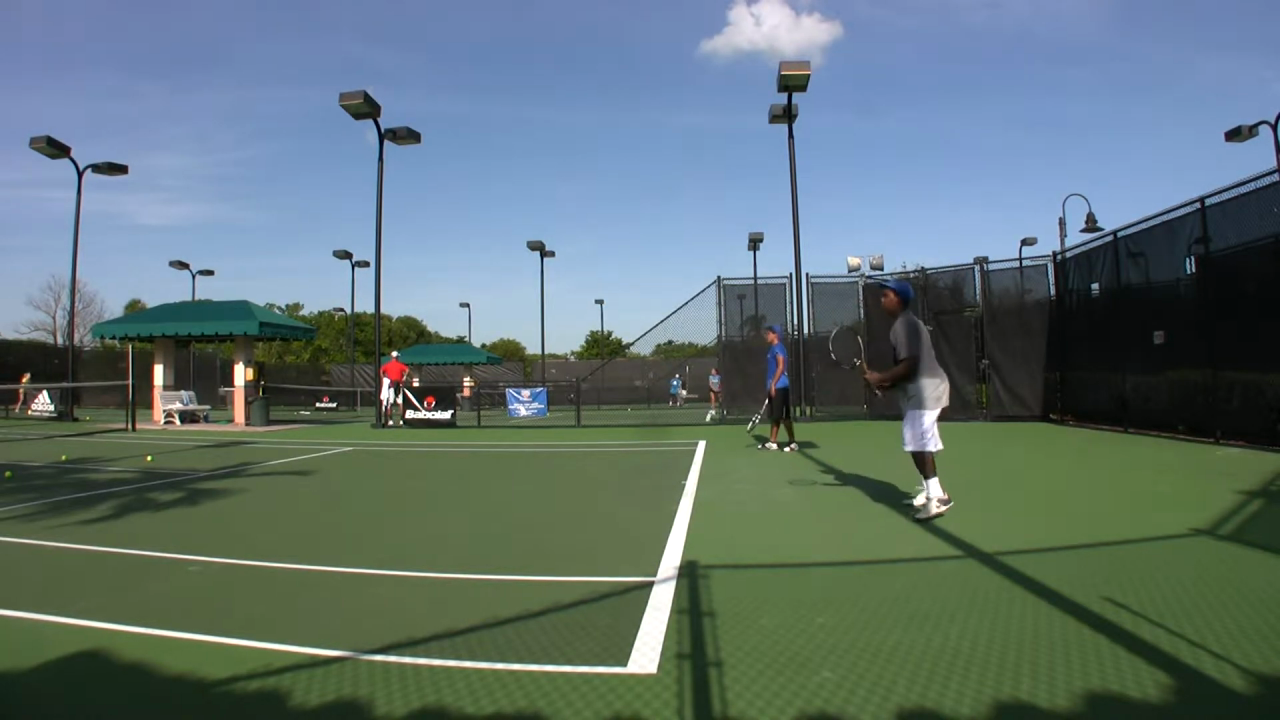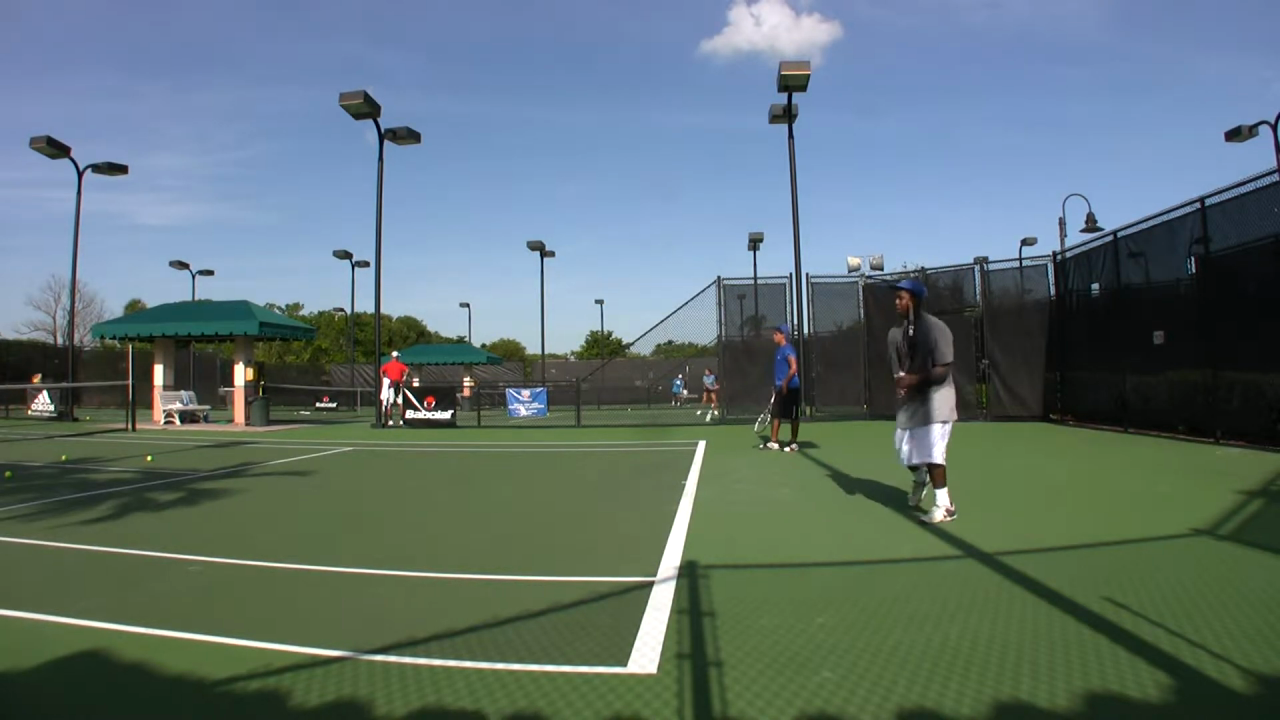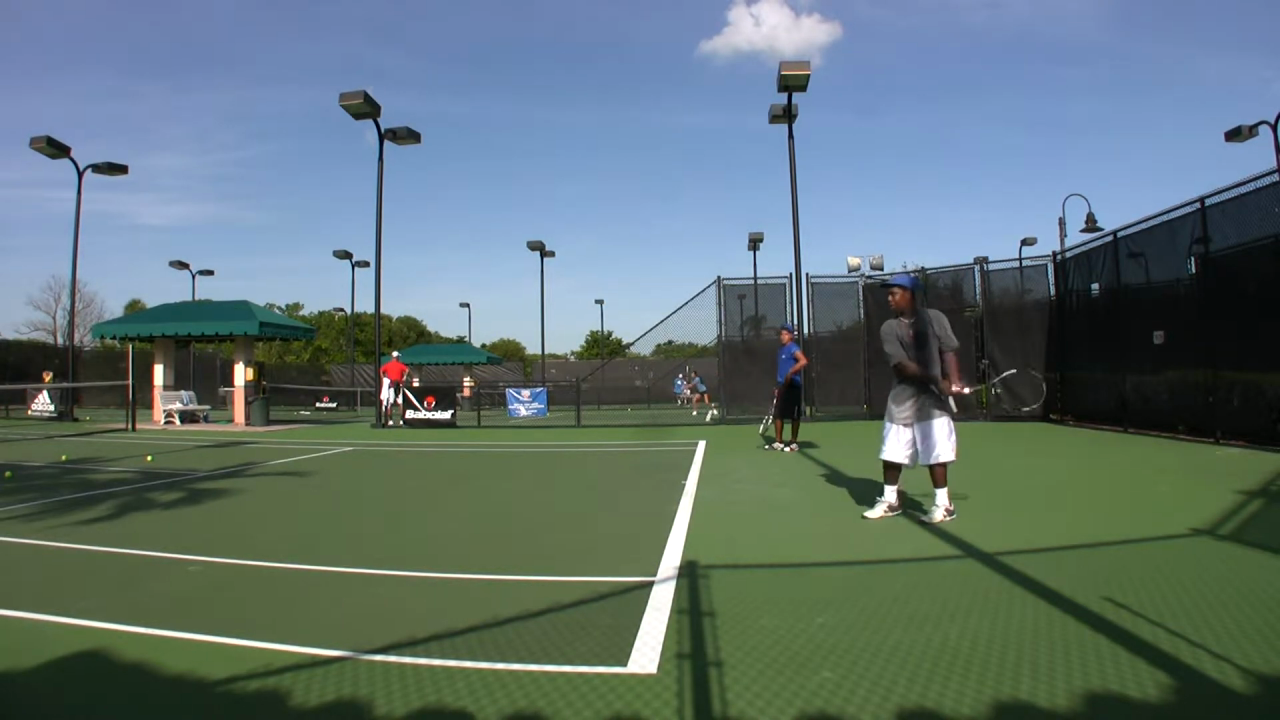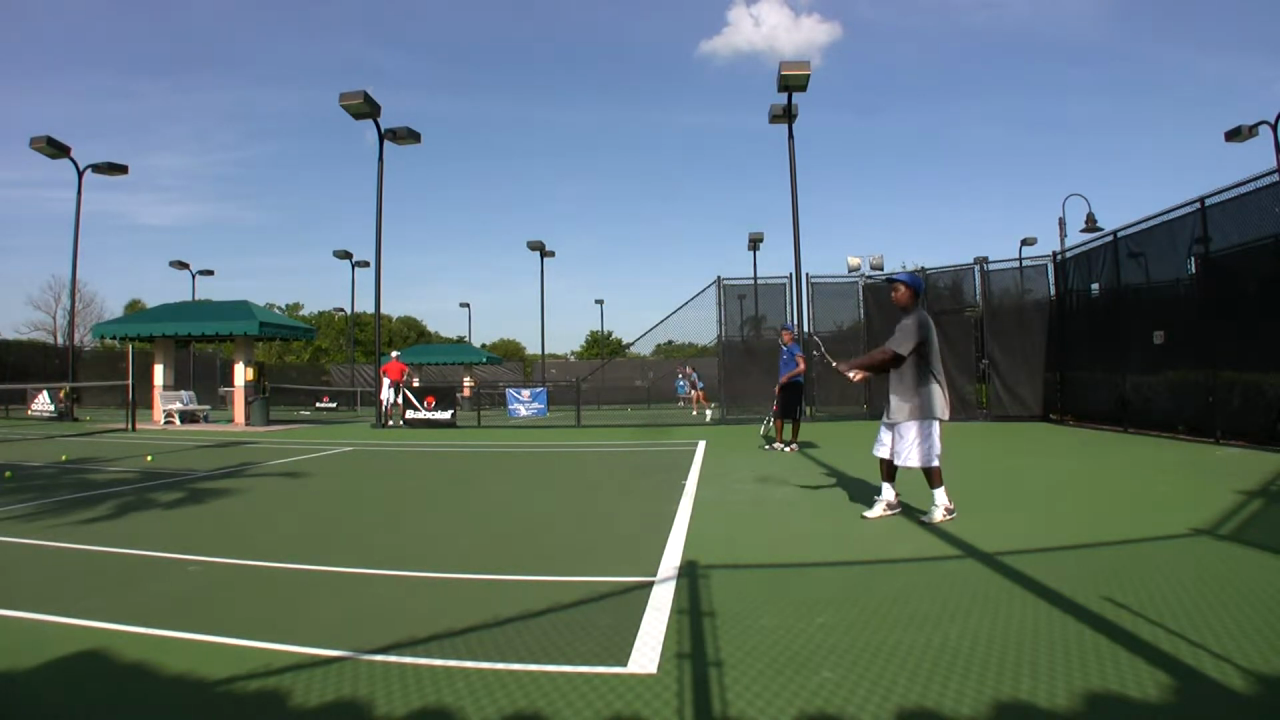
dt=0.4s
person 1, frame 1
left shoulder: (906, 325)
right shoulder: (903, 324)
left elbow: (909, 365)
left wrist: (881, 378)
right wrist: (889, 382)
left hip: (926, 388)
right hip: (918, 389)
left knee: (918, 442)
right knee: (915, 444)
left ankle: (938, 497)
right ankle: (928, 490)
person 1, frame 2
left shoulder: (936, 328)
right shoulder: (896, 333)
left elbow: (944, 369)
right elbow: (896, 368)
left wrist: (915, 380)
right wrist: (901, 382)
left hip: (936, 398)
right hip: (909, 400)
left knee: (932, 453)
right knee: (906, 452)
left ankle: (944, 505)
right ankle: (921, 478)
person 1, frame 3
left shoulder: (935, 319)
right shoulder: (889, 328)
left elbow: (949, 352)
right elbow: (903, 363)
left wrist: (953, 380)
right wrist: (934, 380)
left hip: (933, 396)
right hip: (904, 396)
left knee: (934, 452)
right knee: (892, 451)
left ankle: (944, 505)
right ankle: (890, 501)
person 1, frame 4
left shoulder: (916, 321)
right shoulder: (907, 322)
left elbow: (887, 354)
right elbow: (890, 362)
left wrist: (854, 364)
right wrist: (865, 370)
left hip: (922, 397)
right hip: (900, 399)
left knee: (924, 453)
right knee: (885, 448)
left ankle: (943, 505)
right ankle: (889, 501)
